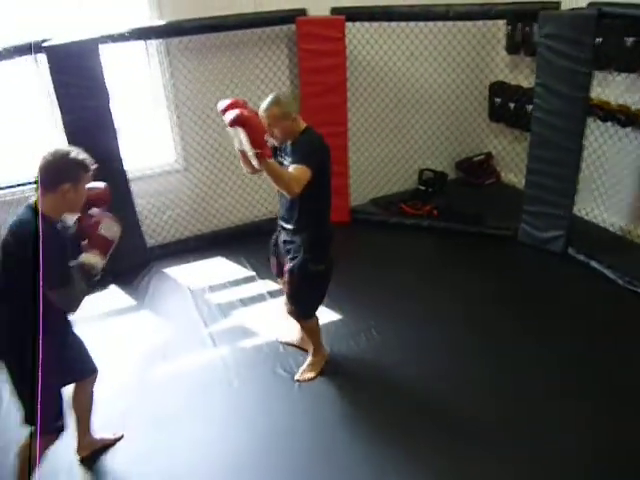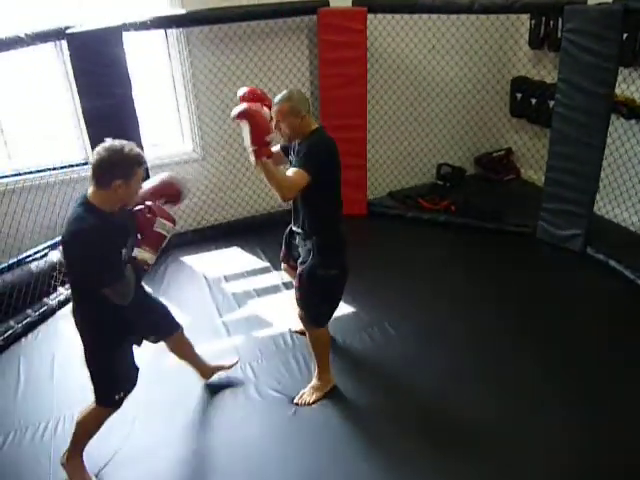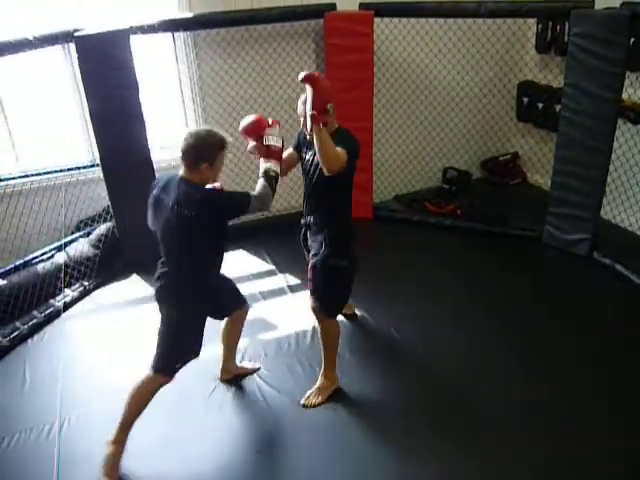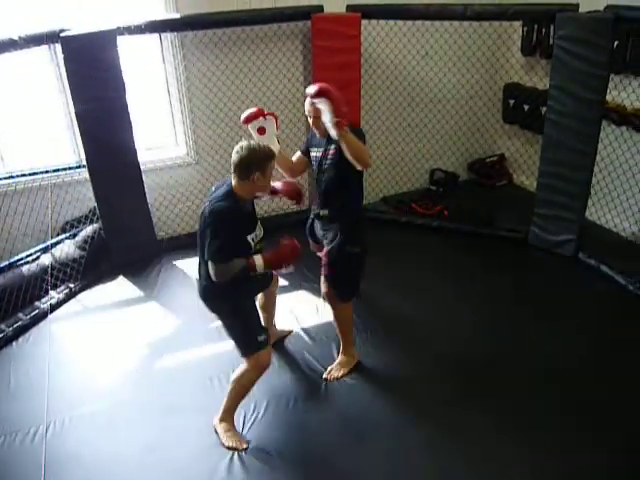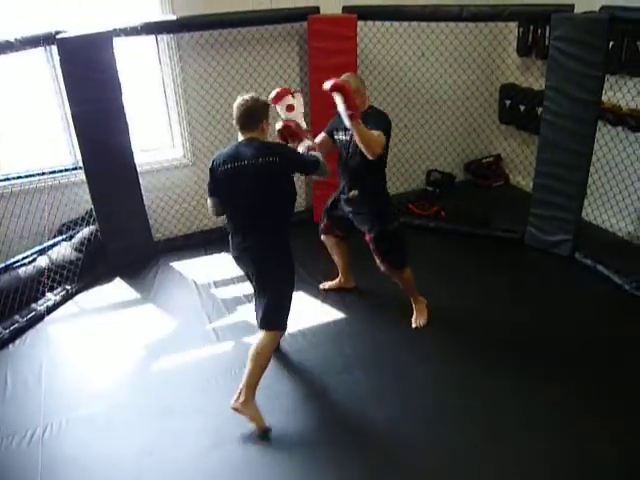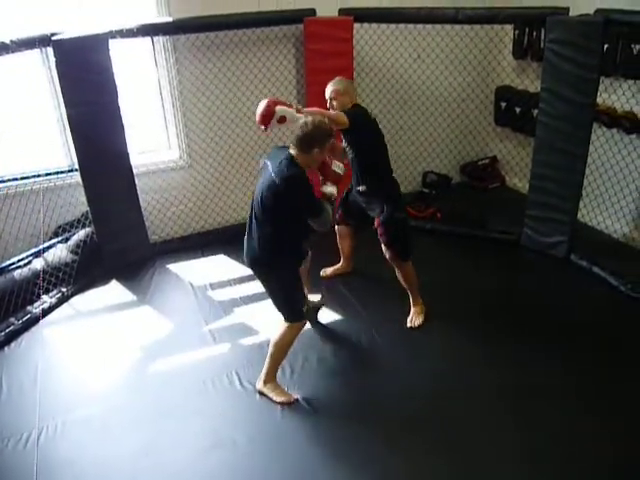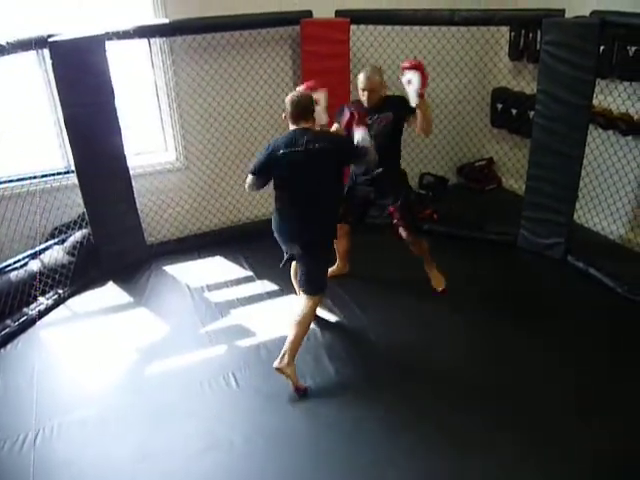
dt=0.3s
person 1, frame 1
left shoulder: (48, 219)
right shoulder: (31, 235)
left elbow: (64, 256)
right elbow: (69, 299)
left hip: (53, 328)
right hip: (30, 342)
left knee: (88, 378)
right knee: (49, 427)
left ankle: (86, 442)
person 1, frame 2
left shoulder: (105, 204)
right shoulder: (87, 232)
left elbow: (122, 238)
right elbow: (122, 293)
left hip: (130, 301)
right hip: (105, 322)
left knee: (172, 332)
right knee: (110, 401)
left ankle: (203, 370)
person 1, frame 3
left shoulder: (166, 183)
right shoulder: (200, 202)
right elbow: (261, 201)
right wrist: (269, 158)
left hip: (200, 276)
right hip: (181, 293)
left knee: (239, 308)
right knee: (160, 374)
left ankle: (229, 366)
right ankle: (117, 443)
person 1, frame 4
left shoulder: (237, 186)
right shoulder: (223, 212)
right elbow: (220, 272)
left wrist: (275, 188)
right wrist: (266, 260)
left hip: (240, 273)
right hip: (223, 291)
left knee: (271, 279)
right knee: (259, 359)
left ankle: (270, 330)
right ankle: (224, 419)
person 1, frame 5
left shoulder: (219, 161)
right shoulder: (277, 155)
left elbow: (216, 208)
right elbow: (321, 167)
right wrist: (303, 146)
left hip: (240, 248)
right hip: (272, 250)
left knee: (266, 298)
right knee: (273, 327)
left ankle: (265, 355)
right ankle: (245, 397)
person 1, frame 6
left shoulder: (279, 155)
right shoulder: (294, 178)
right elbow: (322, 223)
left hip: (259, 244)
right hip: (271, 254)
left knee: (304, 256)
right knee: (295, 321)
left ankle: (305, 302)
right ankle: (267, 380)
person 1, frame 7
left shoulder: (275, 148)
right shoulder: (332, 142)
left elbow: (252, 186)
right elbow: (369, 159)
left hip: (284, 226)
right hip: (318, 229)
left knee: (297, 260)
right knee: (311, 295)
left ankle: (301, 316)
right ankle: (287, 358)
person 2, frame 1
left shoulder: (311, 145)
right shoulder: (286, 142)
left elbow: (293, 187)
left hip: (310, 236)
right hip: (289, 229)
left knee: (297, 305)
right knee: (287, 284)
left ankle: (317, 356)
right ankle: (306, 338)
person 2, frame 2
left shoulder: (318, 146)
right shoulder: (298, 140)
left elbow: (286, 191)
right elbow: (272, 161)
left hip: (322, 239)
right hip: (303, 230)
left knee: (310, 312)
right knee: (292, 269)
left ankle: (324, 377)
right ankle: (312, 326)
person 2, frame 3
left shoulder: (345, 140)
right shoulder: (305, 136)
left elbow: (330, 166)
right elbow: (280, 166)
left wrist: (316, 124)
left hip: (335, 232)
right hip: (313, 223)
left knee: (321, 306)
right knee: (318, 269)
left ankle: (328, 377)
right ankle: (343, 304)
person 2, frame 4
left shoulder: (350, 134)
right shoulder: (314, 136)
left elbow: (363, 163)
right elbow: (293, 169)
left wrist: (338, 127)
right wrist: (269, 145)
left hip: (344, 222)
right hip: (321, 215)
left knee: (333, 290)
right knee: (321, 250)
left ankle: (348, 353)
right ankle: (342, 277)
person 2, frame 5
left shoulder: (377, 118)
right shoulder: (338, 120)
left elbow: (374, 151)
right elbow: (317, 149)
left wrist: (352, 118)
left hip: (372, 200)
right hip: (345, 194)
left knee: (389, 263)
right knee: (329, 233)
left ankle: (418, 302)
right ankle: (345, 278)
person 2, frame 6
left shoulder: (357, 116)
right shoulder: (349, 120)
left elbow: (326, 117)
left hip: (382, 193)
right hip: (359, 188)
left knee: (395, 253)
right knee: (342, 222)
left ankle: (416, 303)
right ankle: (346, 264)
person 2, frame 7
left shoulder: (398, 105)
right shoulder: (351, 109)
left elbow: (426, 131)
left wrist: (418, 99)
left hip: (390, 178)
right hip: (360, 178)
left knee: (408, 232)
right knee: (339, 223)
left ankle: (431, 268)
right ankle: (341, 265)
